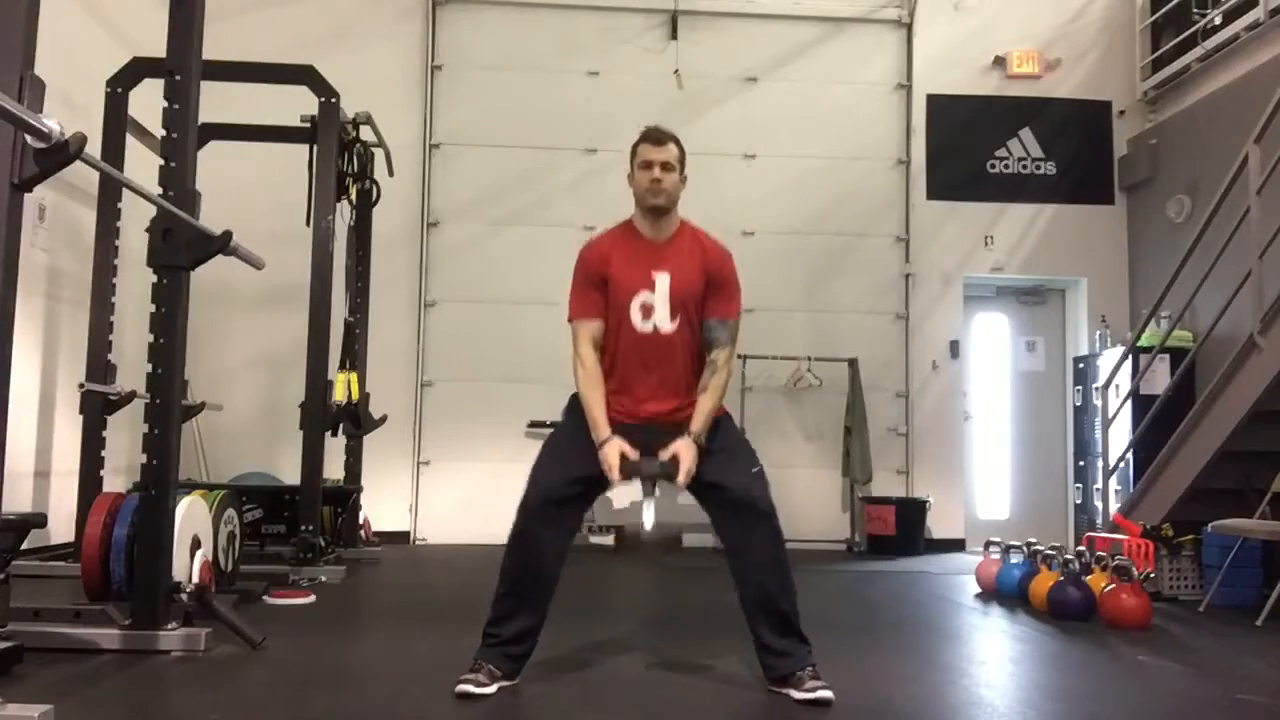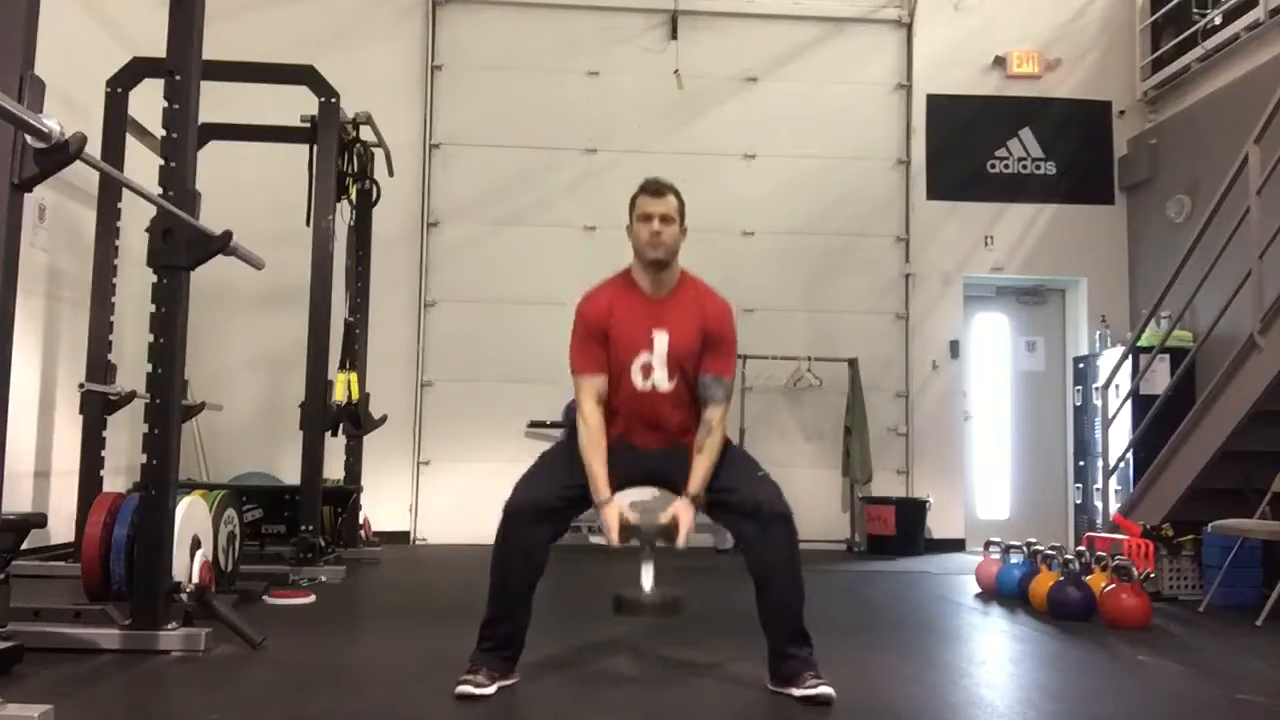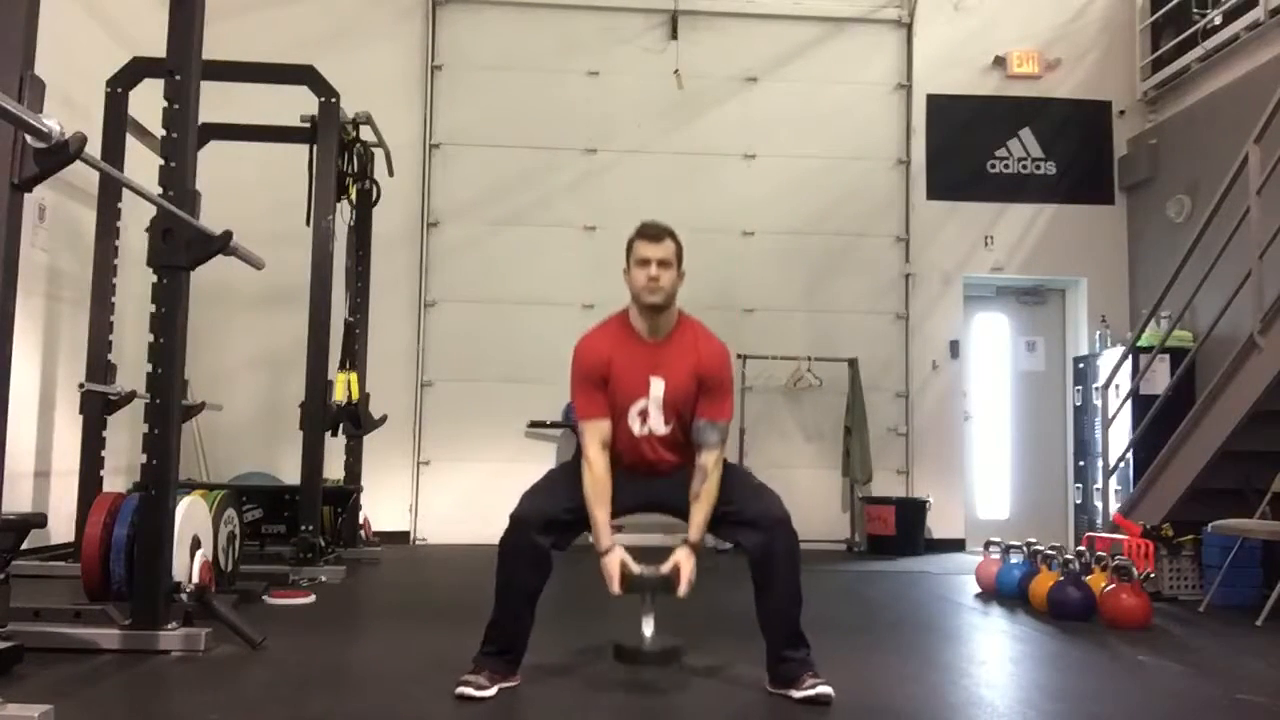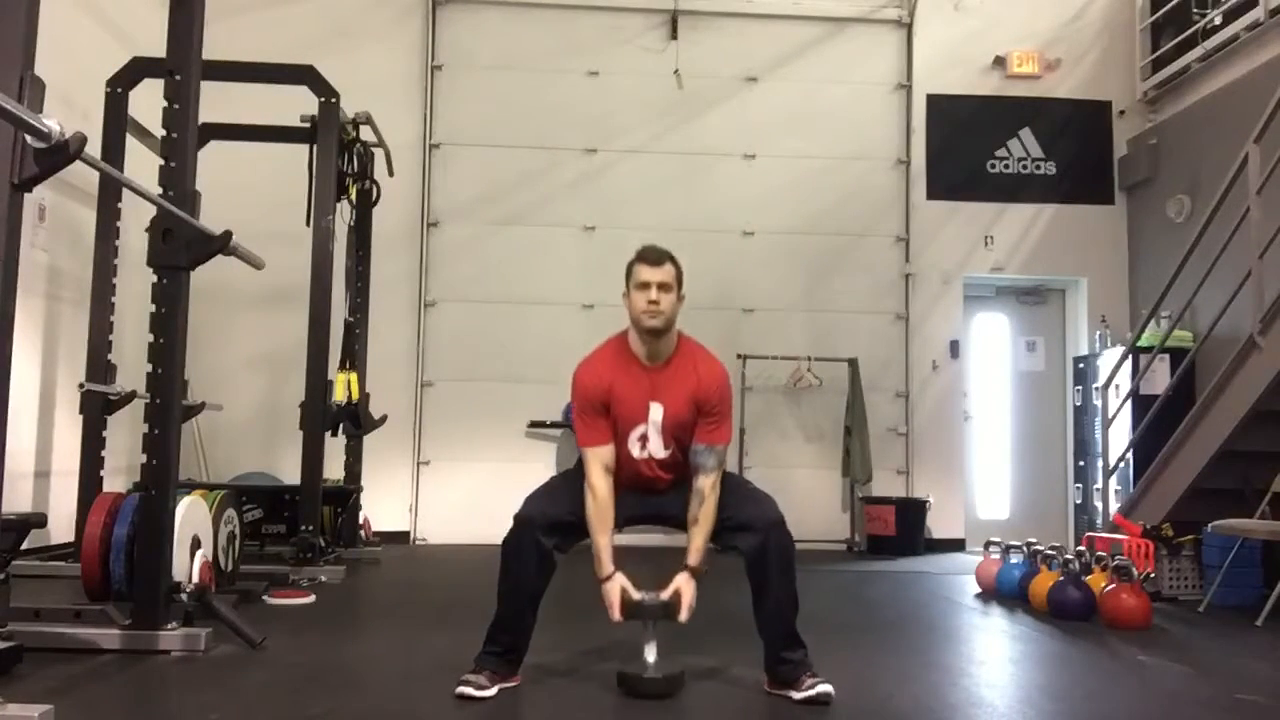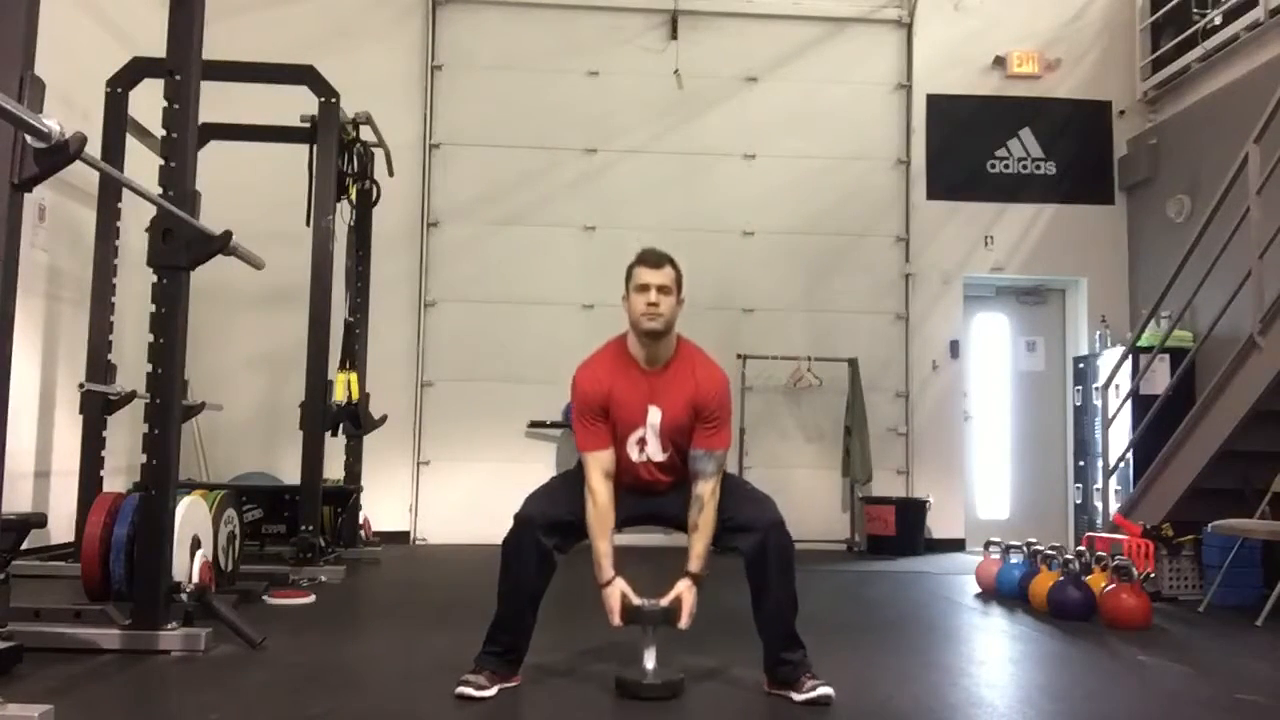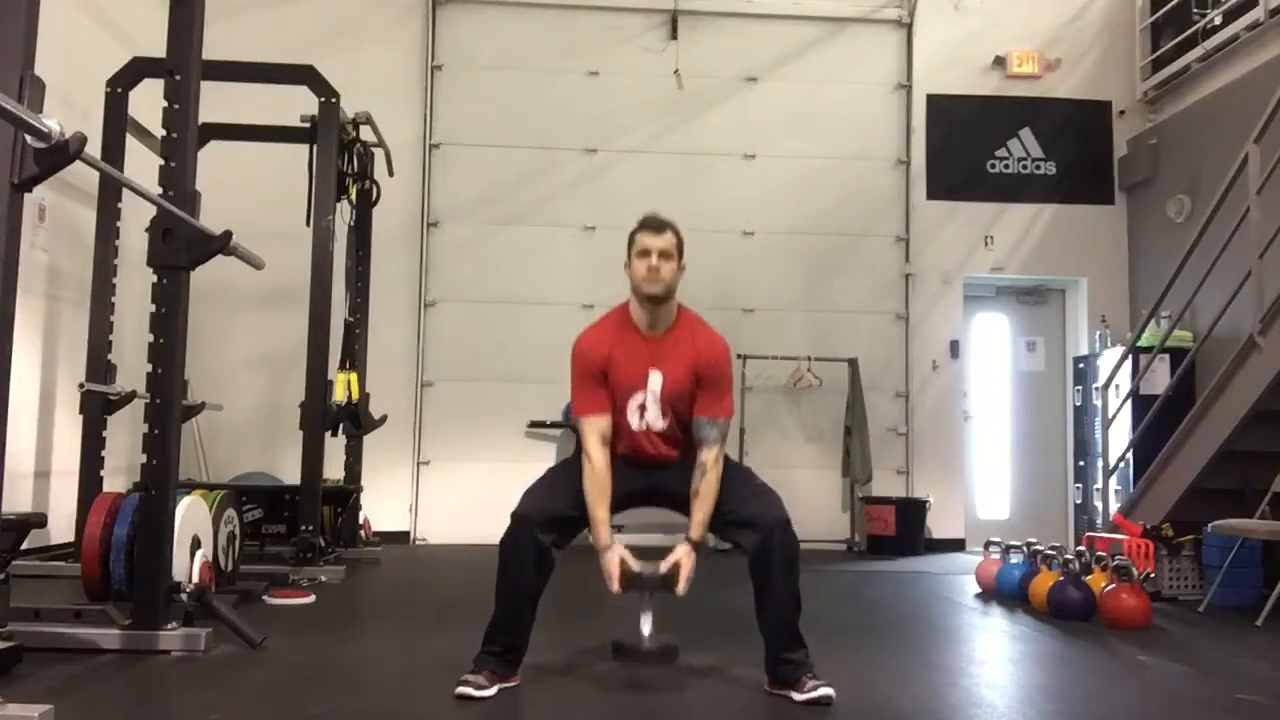
dt=0.2s
person 1, frame 1
left shoulder: (713, 258)
right shoulder: (598, 254)
left elbow: (719, 355)
right elbow: (586, 351)
left wrist: (694, 438)
right wrist: (603, 438)
left hip: (690, 414)
right hip: (610, 413)
left knee: (754, 511)
right knee: (543, 505)
left ankle: (789, 665)
right ankle: (499, 658)
person 1, frame 2
left shoulder: (712, 311)
right shoulder: (596, 307)
left elbow: (715, 412)
right elbow: (589, 407)
left wrist: (691, 497)
right wrist: (604, 498)
left hip: (685, 442)
right hip: (613, 439)
left knee: (770, 514)
right knee: (525, 510)
left ankle: (792, 666)
right ankle: (495, 659)
person 1, frame 3
left shoulder: (710, 353)
right shoulder: (594, 350)
left elbow: (709, 455)
right elbow: (595, 451)
left wrist: (691, 544)
right wrist: (605, 545)
left hip: (683, 469)
right hip: (618, 468)
left knee: (771, 522)
right knee: (529, 521)
left ankle: (790, 668)
right ankle: (497, 663)
person 1, frame 4
left shoulder: (709, 376)
right shoulder: (594, 374)
left elbow: (706, 478)
right elbow: (599, 475)
left wrist: (691, 569)
right wrist: (607, 571)
left hip: (682, 483)
right hip: (618, 483)
left knee: (767, 527)
right knee: (532, 524)
left ankle: (788, 669)
right ankle: (498, 663)
person 1, frame 5
left shoulder: (708, 380)
right shoulder: (593, 377)
left elbow: (706, 484)
right elbow: (599, 480)
left wrist: (692, 577)
right wrist: (607, 577)
left hip: (683, 485)
right hip: (617, 484)
left knee: (767, 528)
right knee: (532, 524)
left ankle: (788, 670)
right ankle: (498, 664)
person 1, frame 6
left shoulder: (708, 346)
right shoulder: (595, 342)
left elbow: (710, 451)
right elbow: (594, 446)
left wrist: (692, 542)
right wrist: (604, 542)
left hip: (684, 466)
right hip: (616, 464)
left knee: (771, 525)
right knee: (530, 522)
left ankle: (789, 668)
right ankle: (498, 662)
